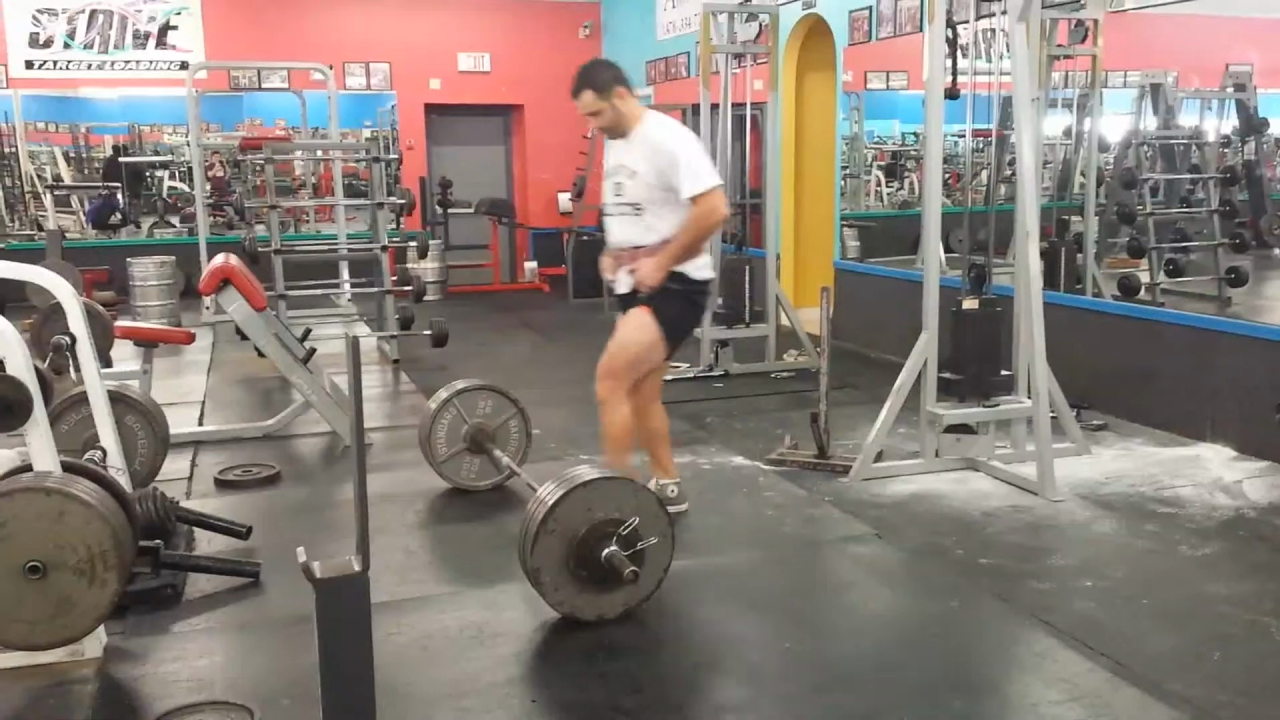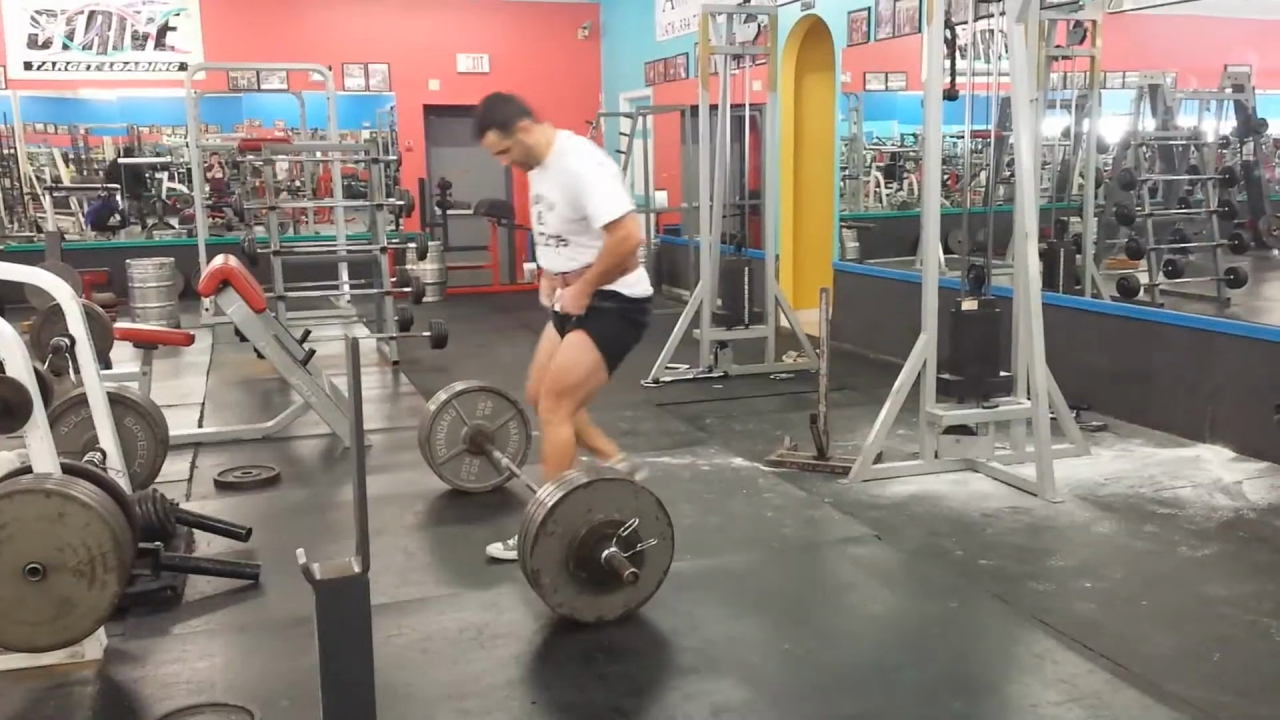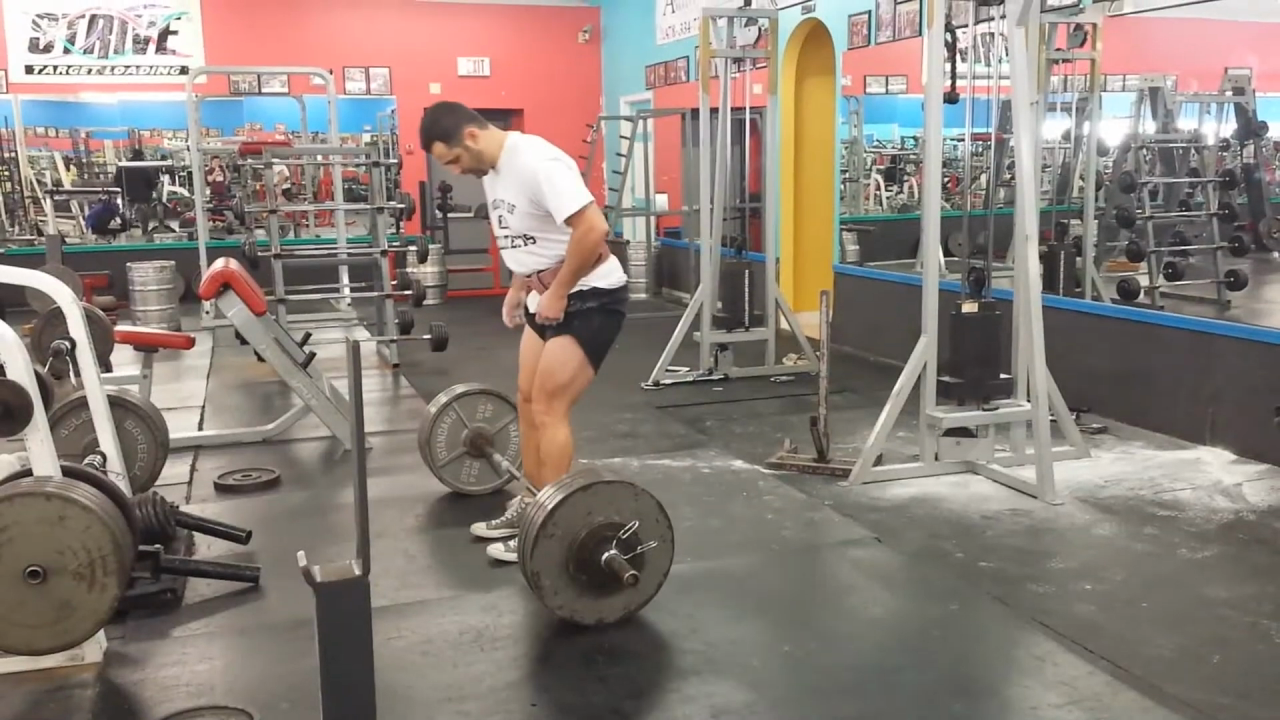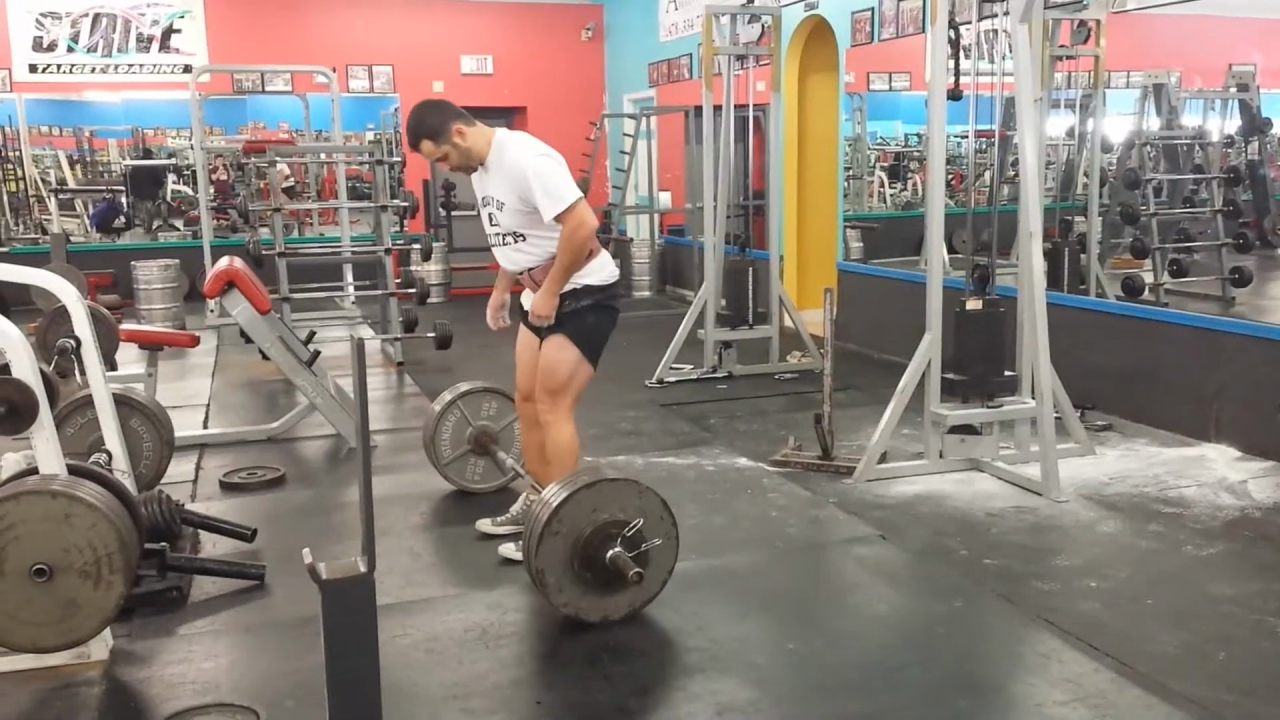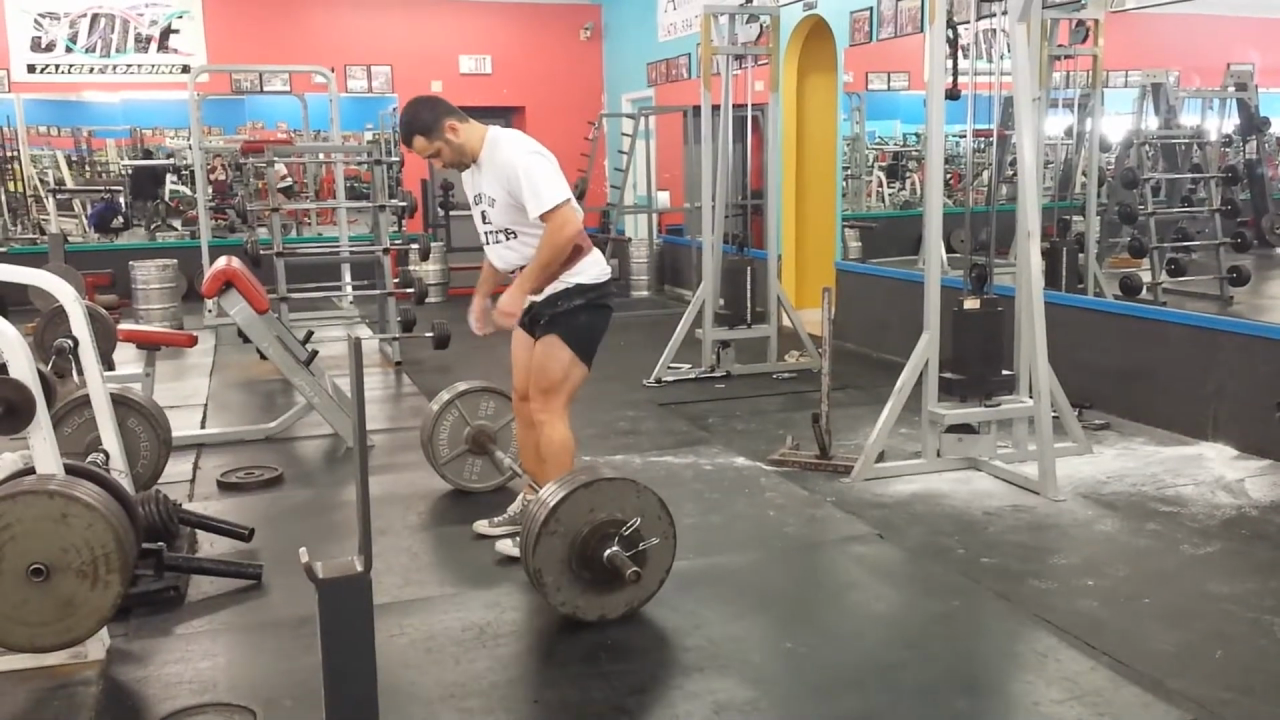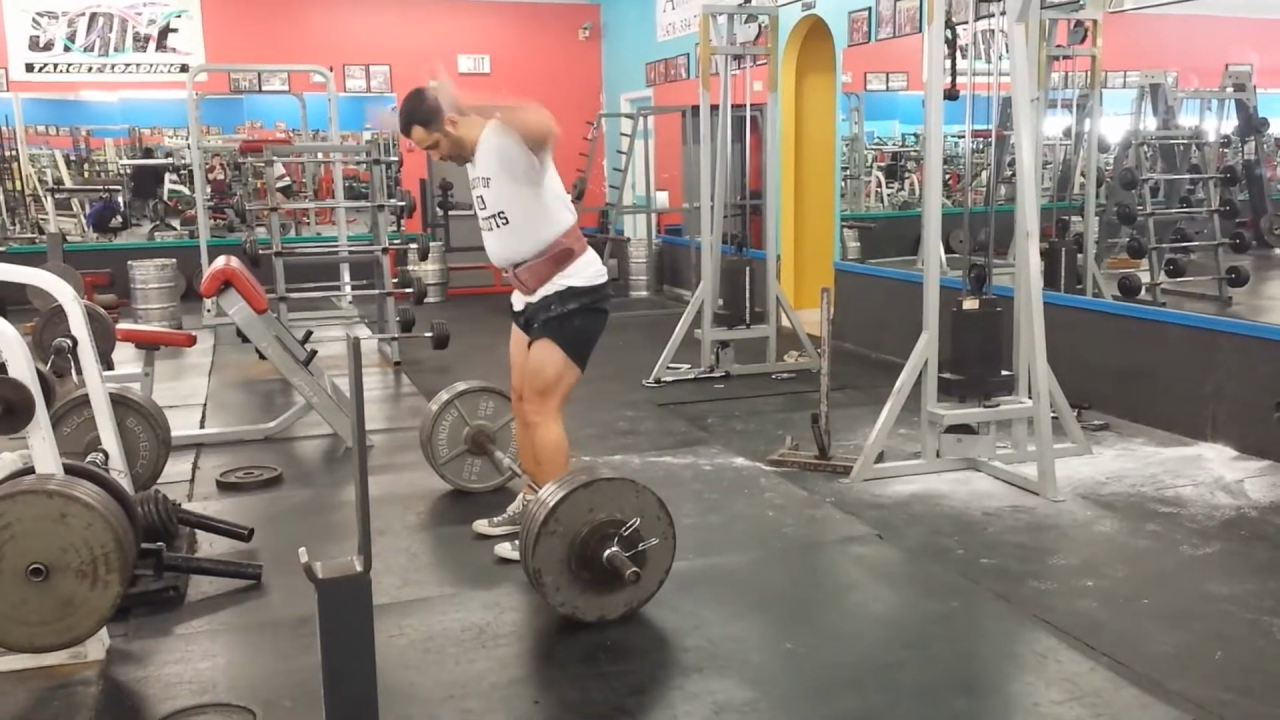
dt=0.3s
person 1, frame 1
left shoulder: (669, 139)
right shoulder: (615, 146)
left elbow: (713, 209)
left wrist: (662, 263)
right wrist: (612, 251)
left hip: (675, 284)
right hip: (636, 284)
left knee: (611, 379)
right knee: (638, 388)
right ankle: (667, 486)
person 1, frame 2
left shoulder: (581, 165)
right shoulder: (540, 166)
left elbow: (628, 236)
left wrist: (582, 289)
right wrist: (549, 275)
left hip: (613, 302)
right hip: (577, 300)
left knee: (554, 404)
right knee: (539, 395)
right ankle: (619, 465)
person 1, frame 3
left shoulder: (536, 162)
right shoulder: (492, 171)
left elbow: (593, 228)
left wrist: (558, 293)
right wrist: (518, 289)
left hip: (589, 296)
right hip: (549, 296)
left knee: (548, 408)
right knee: (528, 403)
right ankle: (531, 506)
person 1, frame 4
left shoulder: (525, 159)
right shoulder: (481, 168)
left elbow: (582, 224)
left wrist: (551, 293)
right wrist: (501, 289)
left hip: (582, 292)
right hip: (542, 294)
left knee: (551, 406)
right knee: (527, 400)
right ankle: (537, 501)
person 1, frame 5
left shoulder: (516, 156)
right shoulder: (472, 167)
left elbow: (565, 226)
left wrist: (516, 293)
right wrist: (483, 294)
left hip: (576, 291)
right hip: (538, 293)
left knee: (546, 406)
right knee: (524, 400)
right ankle: (533, 503)
person 1, frame 6
left shoulder: (506, 138)
right shoulder: (477, 150)
left elbow: (545, 127)
left wrist: (464, 100)
right wrist: (404, 116)
left hip: (572, 289)
right hip: (534, 291)
left knee: (540, 408)
right knee: (523, 401)
right ankle: (532, 503)
